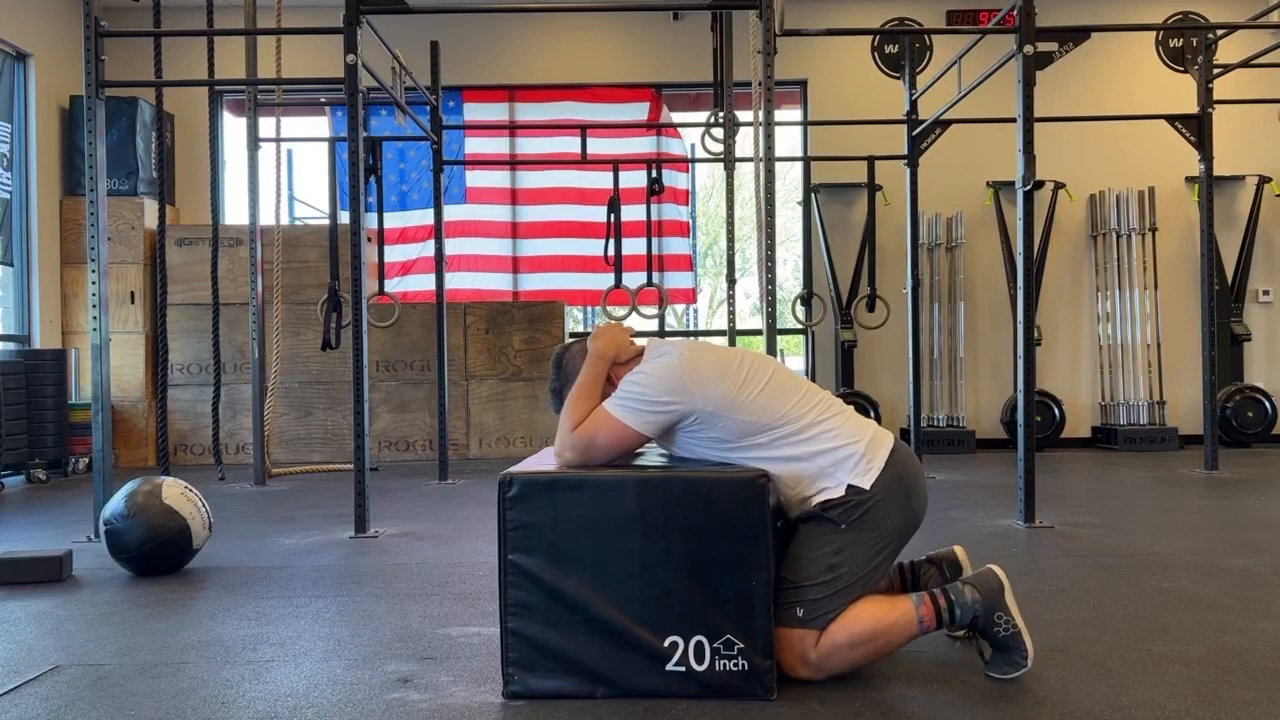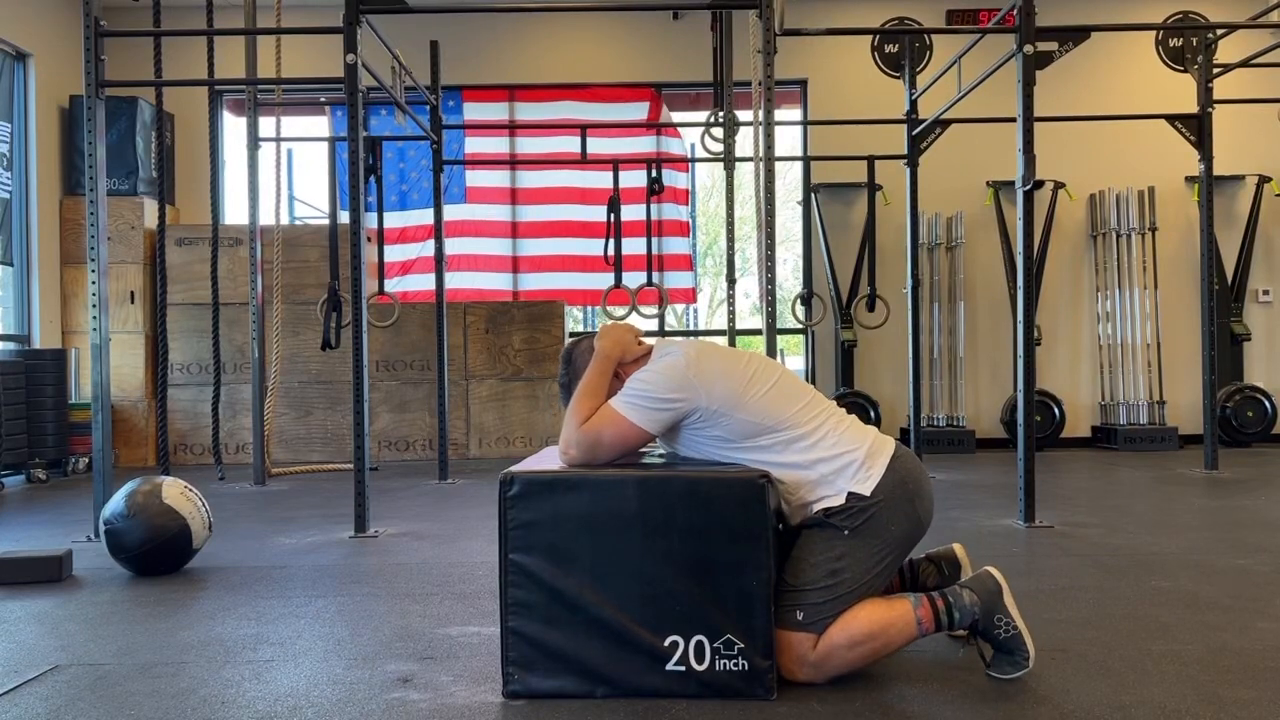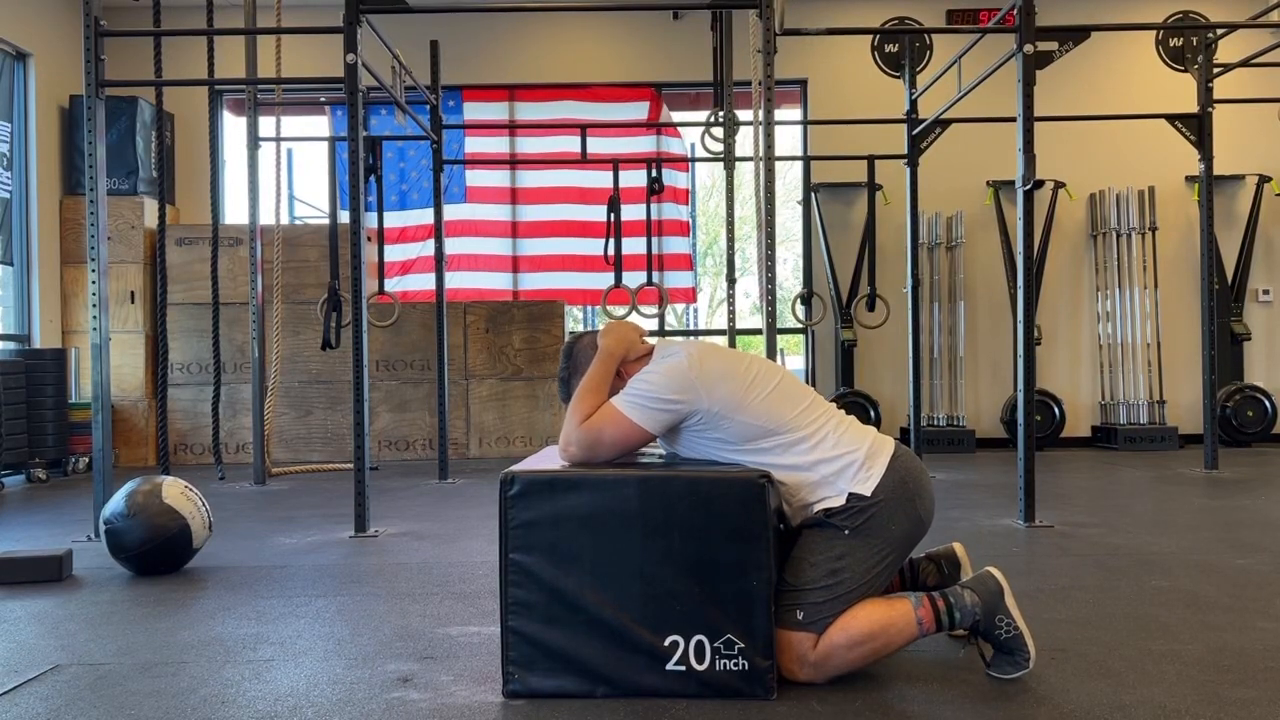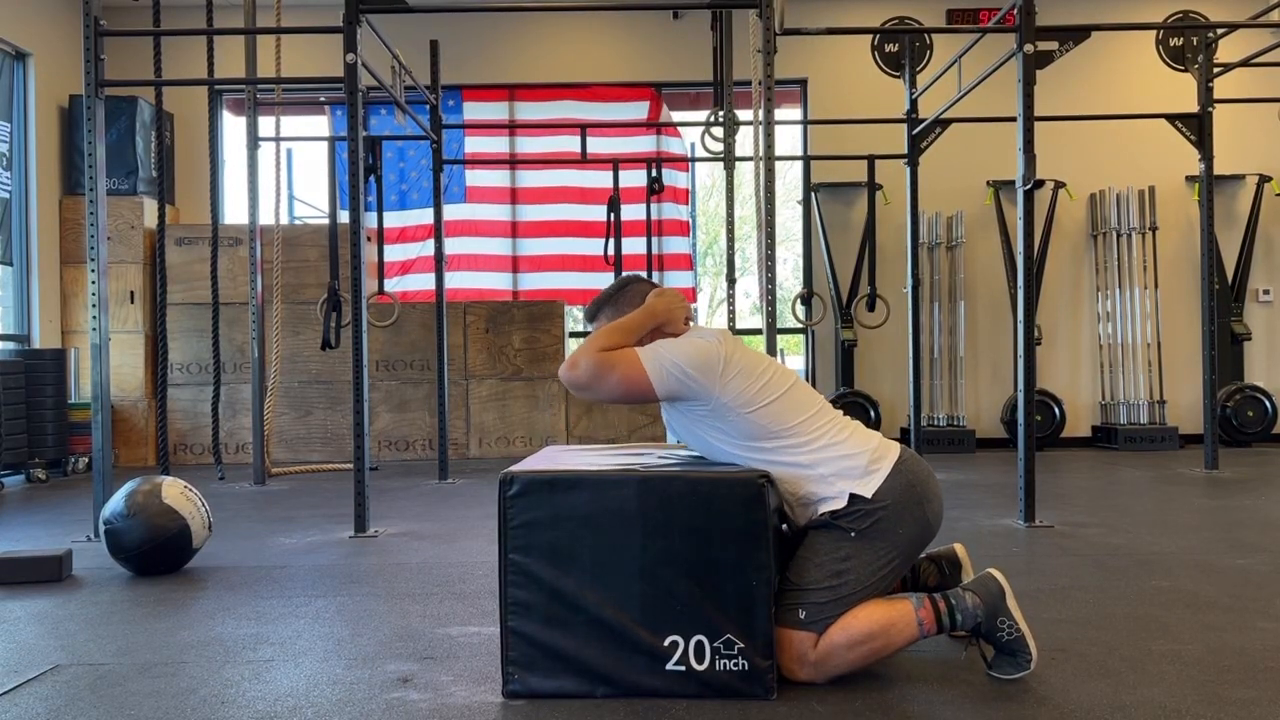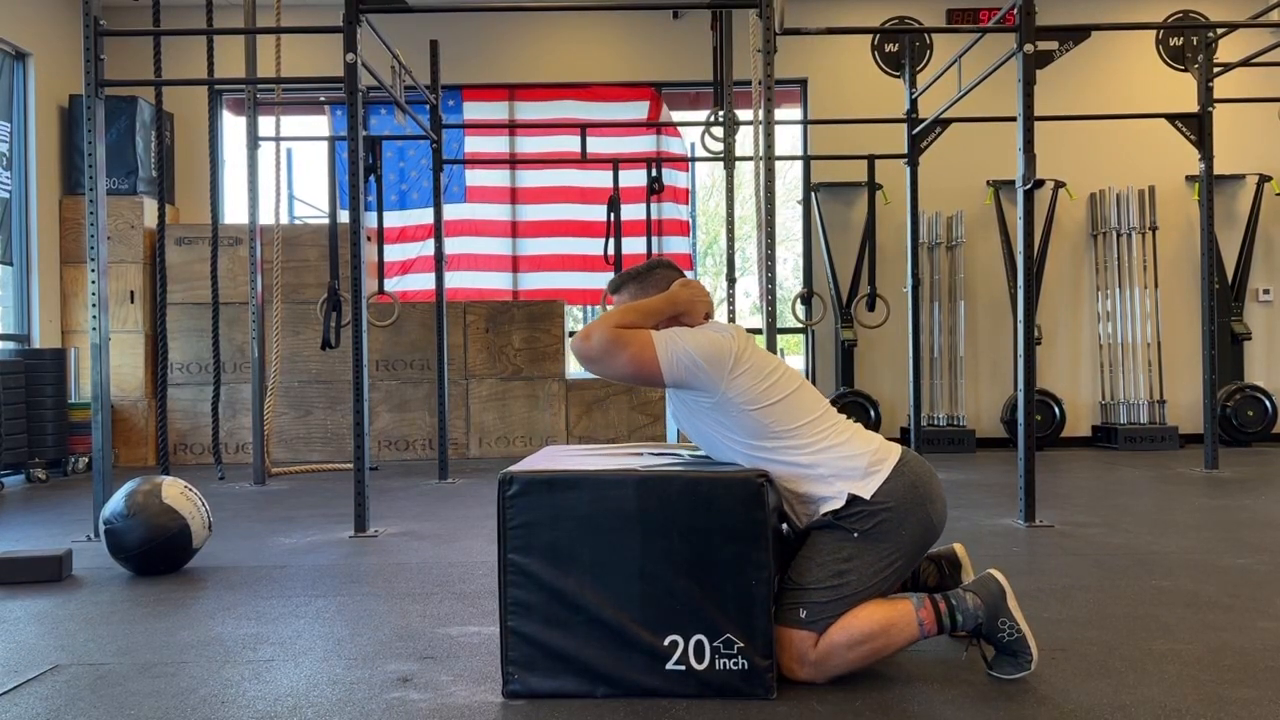
dt=1s
person 1, frame 1
left shoulder: (662, 376)
right shoulder: (671, 360)
left elbow: (572, 452)
right elbow: (614, 442)
left wrist: (596, 355)
left hip: (866, 487)
right hip: (874, 471)
left knee: (803, 653)
right knee: (788, 599)
left ankle: (964, 602)
right ankle: (935, 575)
person 1, frame 2
left shoulder: (667, 374)
right shoulder: (680, 361)
left elbow: (576, 450)
right elbow: (611, 441)
left wrist: (603, 352)
right wrist: (607, 356)
left hip: (868, 496)
right hip: (878, 479)
left knee: (799, 657)
right knee: (783, 604)
left ankle: (965, 604)
right ankle: (931, 574)
person 1, frame 3
left shoulder: (671, 375)
right shoulder: (681, 361)
left elbow: (576, 446)
right elbow: (613, 438)
left wrist: (607, 350)
right wrist: (614, 354)
left hip: (868, 496)
right hip: (878, 480)
left knee: (799, 657)
right knee: (785, 605)
left ankle: (966, 604)
right ankle: (931, 573)
person 1, frame 4
left shoulder: (692, 356)
right shoulder: (702, 351)
left elbow: (579, 373)
left wrist: (651, 312)
left hip: (874, 499)
right hip: (885, 483)
left knee: (799, 656)
left ankle: (965, 606)
right ankle: (930, 574)
person 1, frame 5
left shoulder: (703, 349)
right shoulder: (712, 350)
left elbow: (591, 346)
left wrist: (671, 300)
left hip: (875, 501)
right hip: (888, 485)
left knee: (801, 656)
left ankle: (966, 607)
right ankle: (932, 574)
